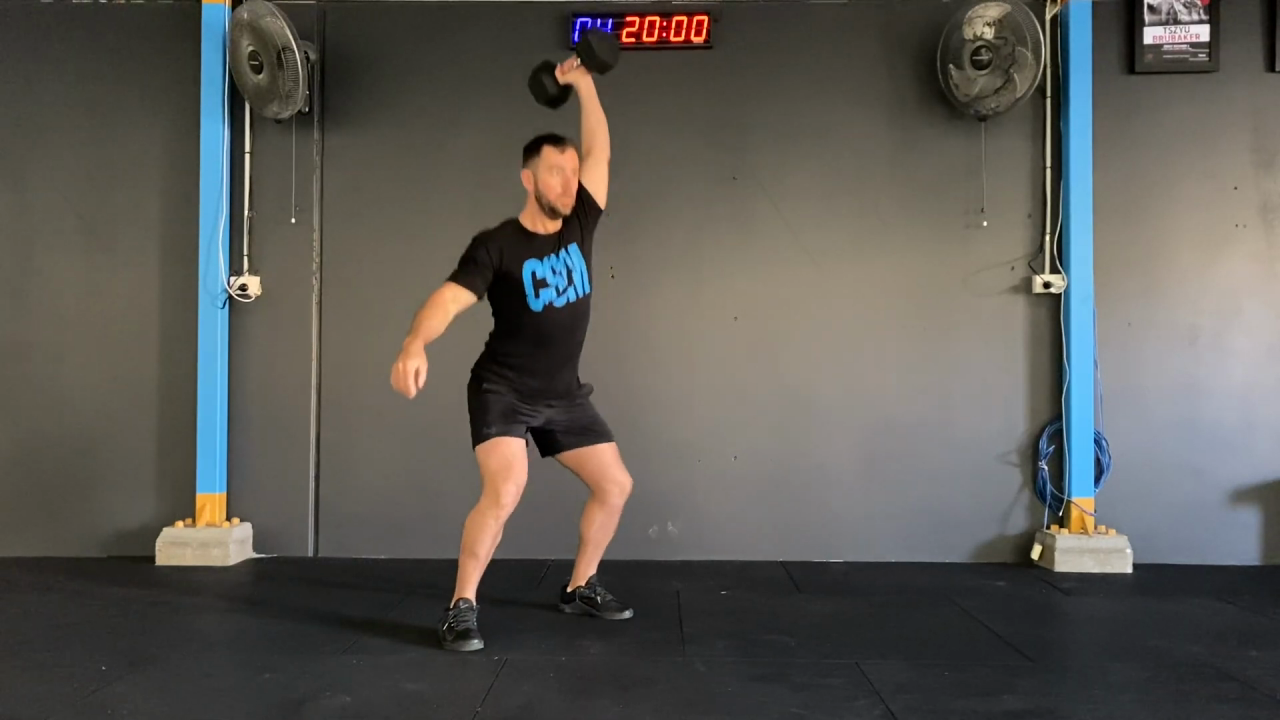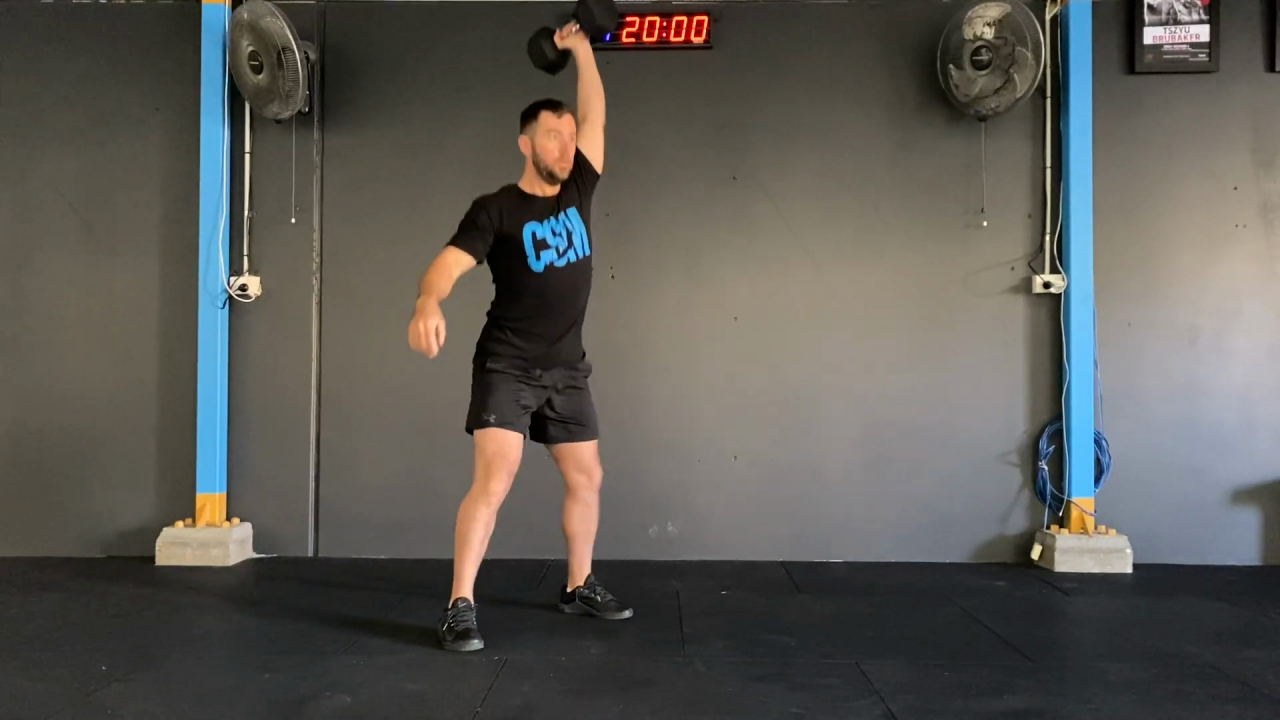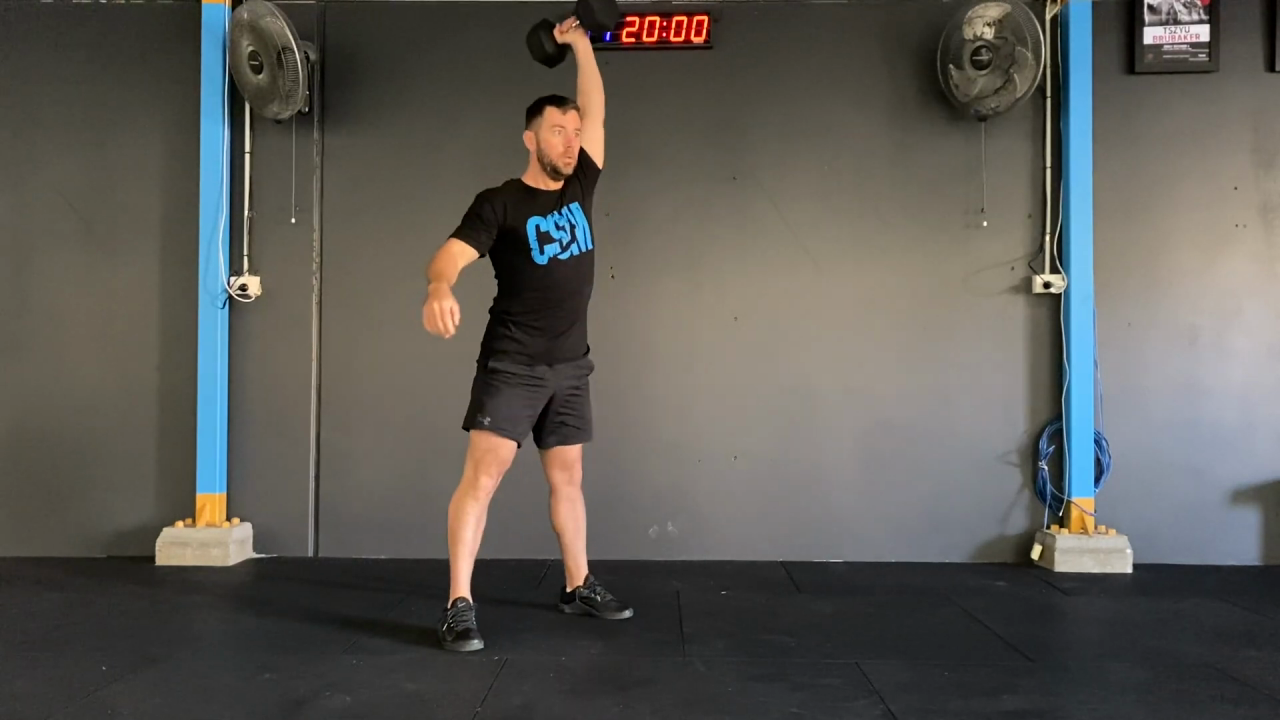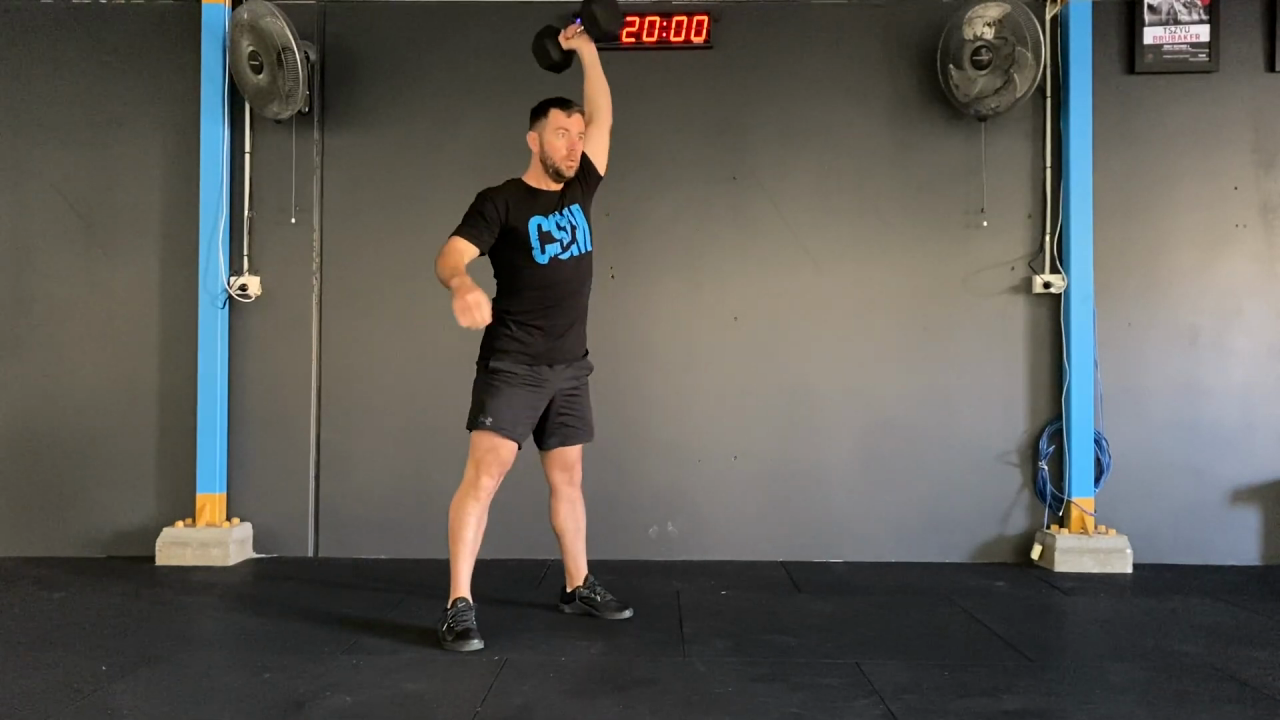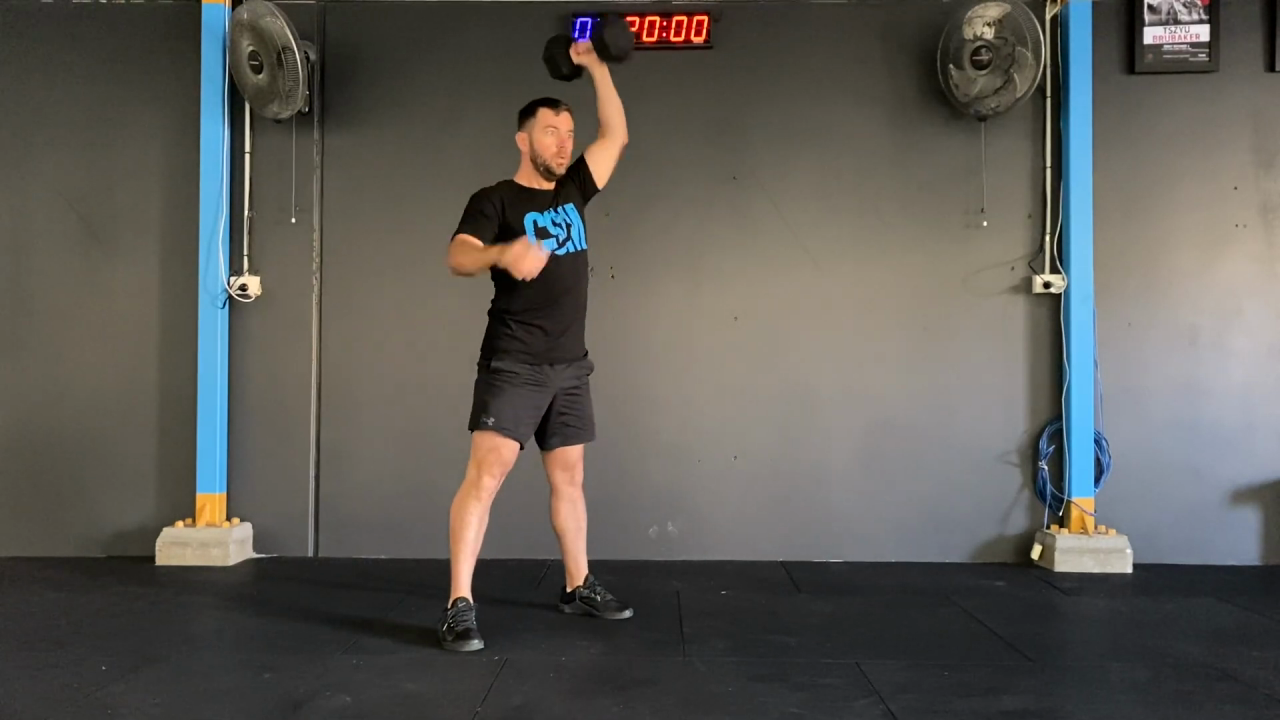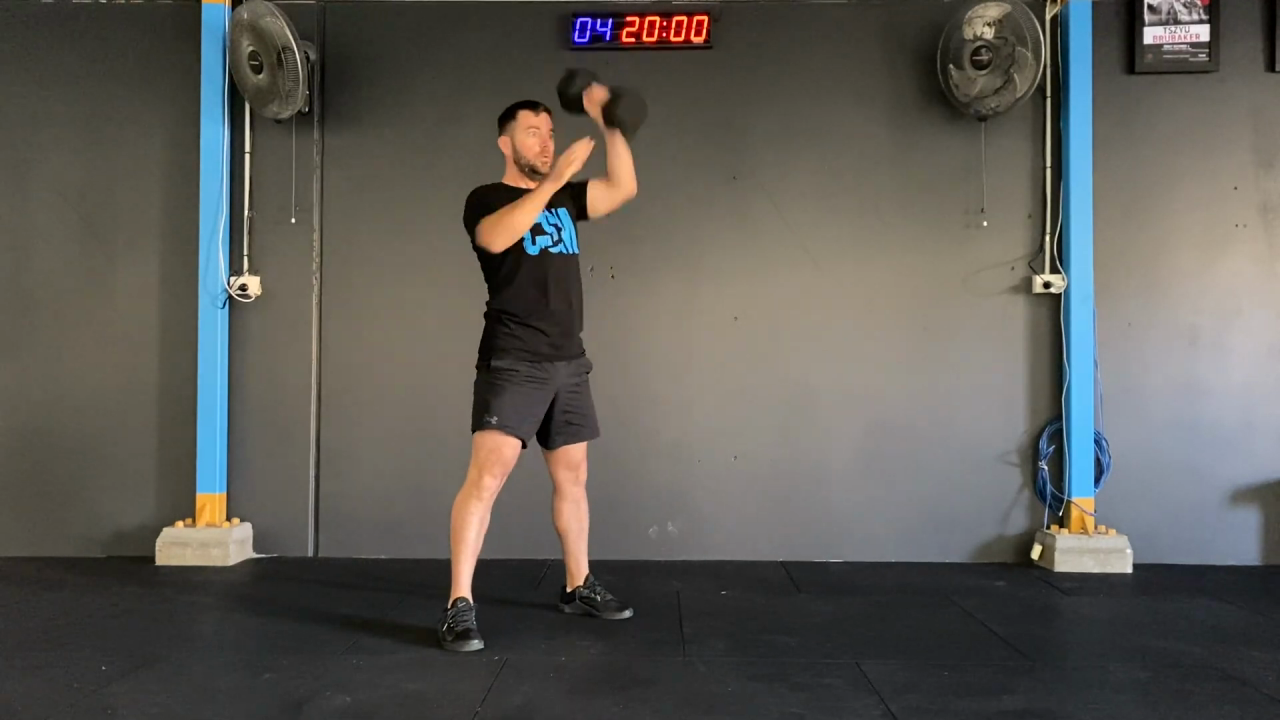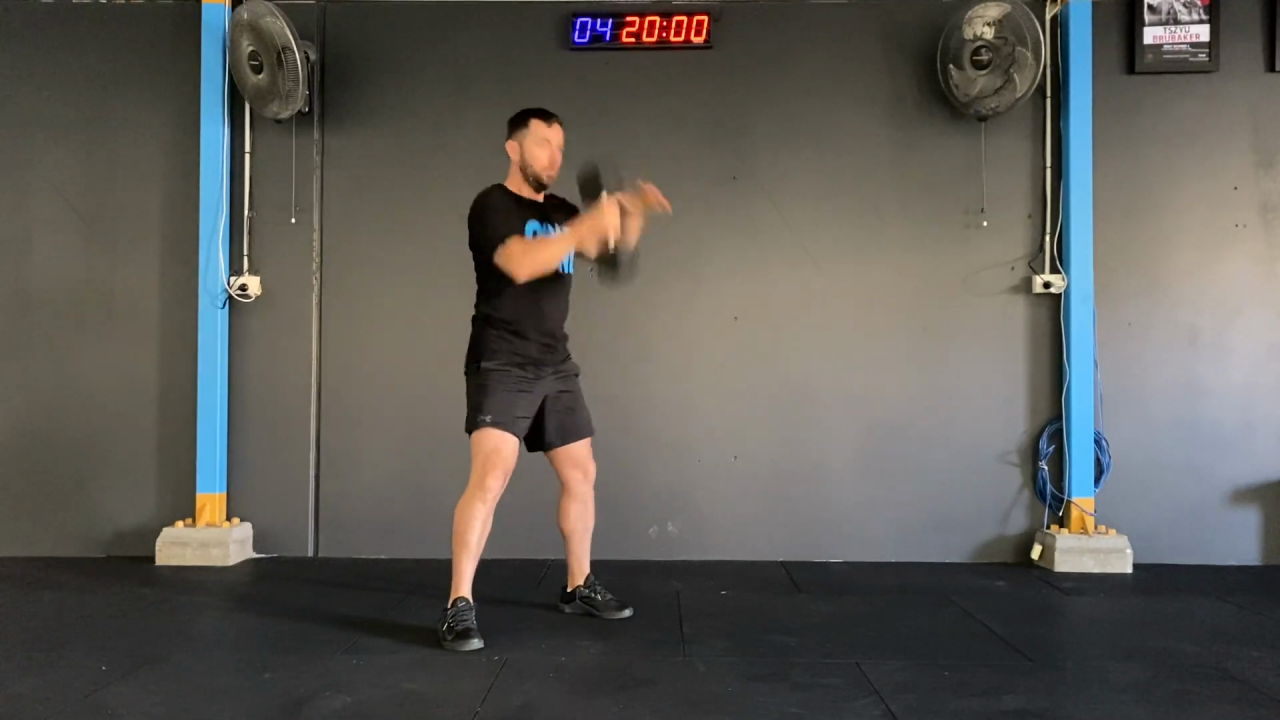
dt=0.2s
person 1, frame 1
left shoulder: (580, 224)
right shoulder: (497, 245)
left elbow: (601, 153)
right elbow: (447, 300)
left wrist: (584, 86)
right wrist: (415, 346)
left hip: (564, 394)
right hip: (504, 392)
left knee: (614, 486)
right knee: (503, 493)
left ankle: (581, 586)
right ankle: (461, 606)
person 1, frame 2
left shoulder: (578, 190)
right shoulder: (497, 210)
left elbow: (596, 117)
right elbow: (448, 263)
left wrist: (582, 51)
right wrist: (428, 304)
left hip: (567, 369)
right hip: (507, 367)
left knee: (584, 478)
right knee: (494, 481)
left ankle: (579, 586)
right ankle: (460, 604)
person 1, frame 3
left shoulder: (580, 187)
right shoulder: (500, 203)
left elbow: (596, 112)
right elbow: (447, 256)
left wrist: (581, 45)
right wrist: (440, 289)
left hip: (570, 364)
right hip: (512, 365)
left knee: (568, 478)
right knee: (482, 478)
left ankle: (579, 586)
right ankle: (458, 604)
person 1, frame 4
left shoulder: (579, 191)
right shoulder: (500, 201)
left elbow: (603, 119)
right elbow: (448, 258)
left wrist: (586, 50)
right wrist: (462, 285)
left hip: (569, 366)
right hip: (512, 365)
left knee: (567, 478)
right knee: (483, 478)
left ankle: (579, 587)
right ankle: (459, 605)
person 1, frame 5
left shoulder: (571, 190)
right shoulder: (494, 200)
left elbow: (616, 135)
right elbow: (458, 257)
left wrist: (596, 67)
right wrist: (503, 253)
left hip: (569, 363)
right hip: (514, 363)
left knee: (568, 477)
right knee: (485, 476)
left ankle: (578, 586)
right ankle: (458, 606)
person 1, frame 6
left shoulder: (562, 196)
right shoulder: (487, 199)
left elbow: (624, 188)
right elbow: (495, 239)
left wrist: (606, 123)
right wrist: (559, 172)
left hip: (568, 361)
right hip: (513, 361)
left knee: (572, 476)
right knee: (487, 478)
left ankle: (579, 586)
right ankle: (458, 605)
person 1, frame 7
left shoulder: (557, 210)
right shoulder: (492, 204)
left elbow: (609, 250)
right elbow: (520, 265)
left wrist: (632, 211)
right wrist: (589, 224)
left hip: (554, 366)
right hip: (500, 366)
left knee: (580, 475)
right knee: (489, 481)
left ankle: (578, 587)
right ankle: (458, 605)
